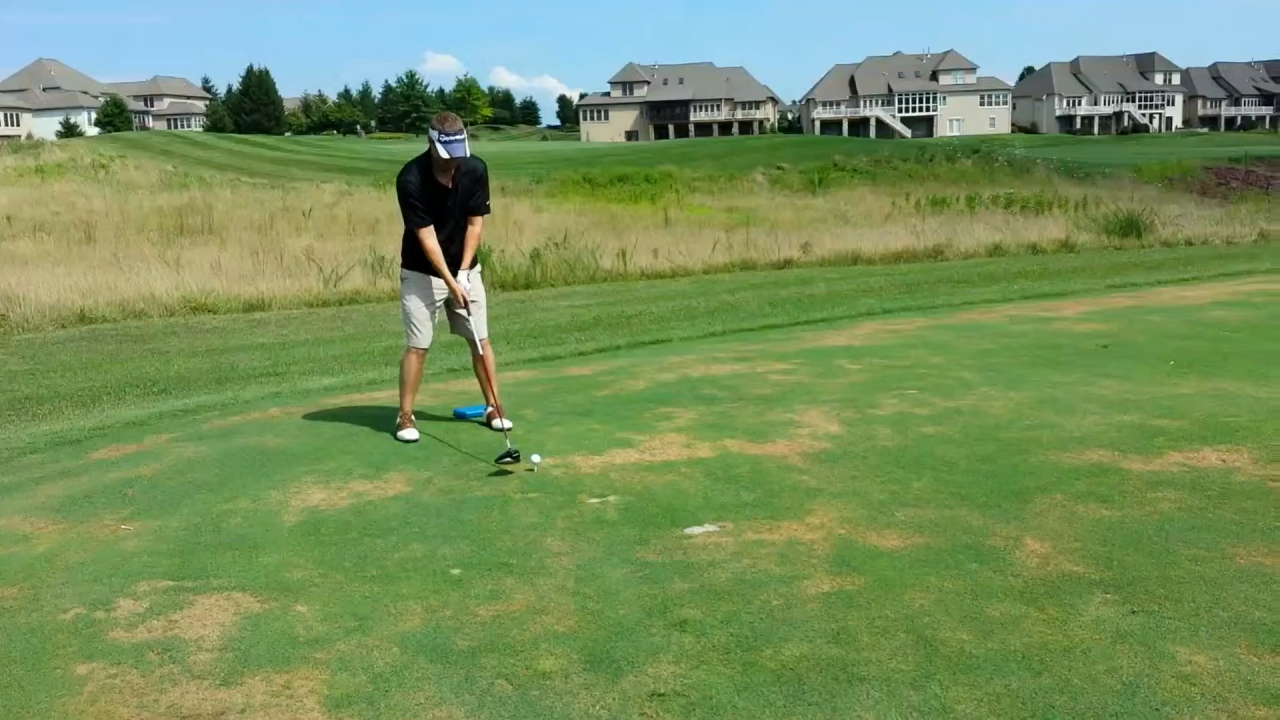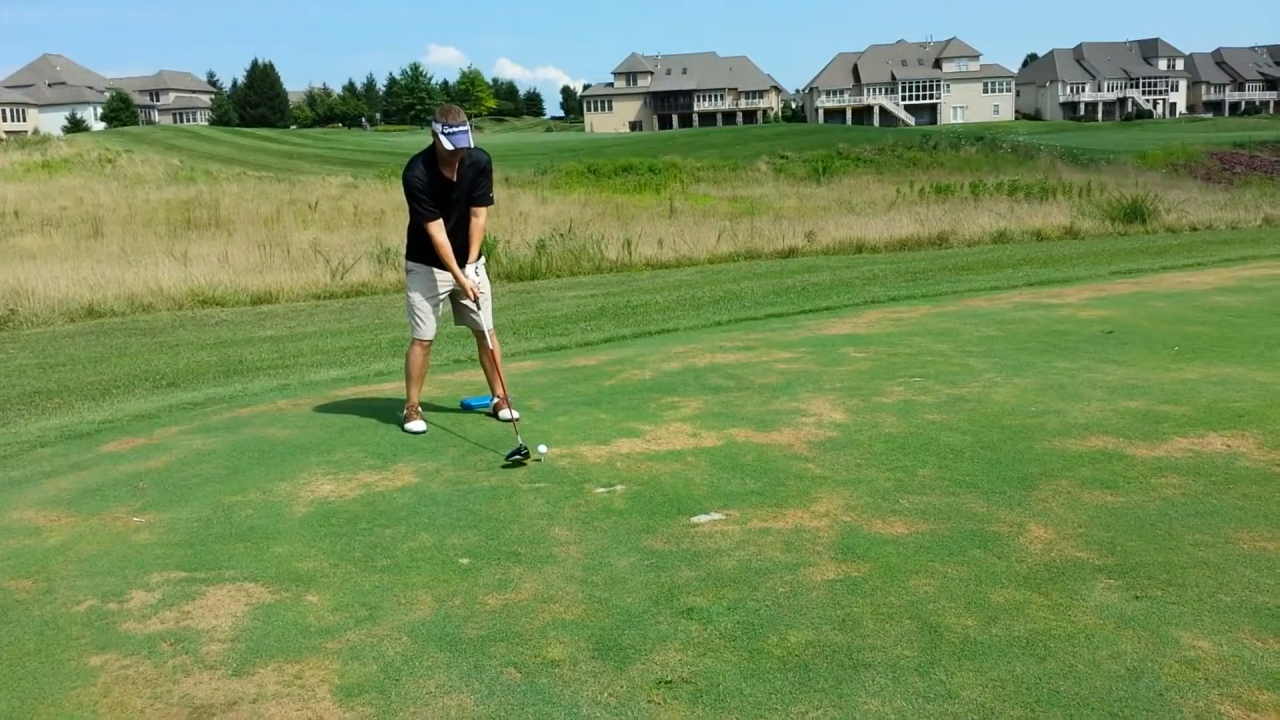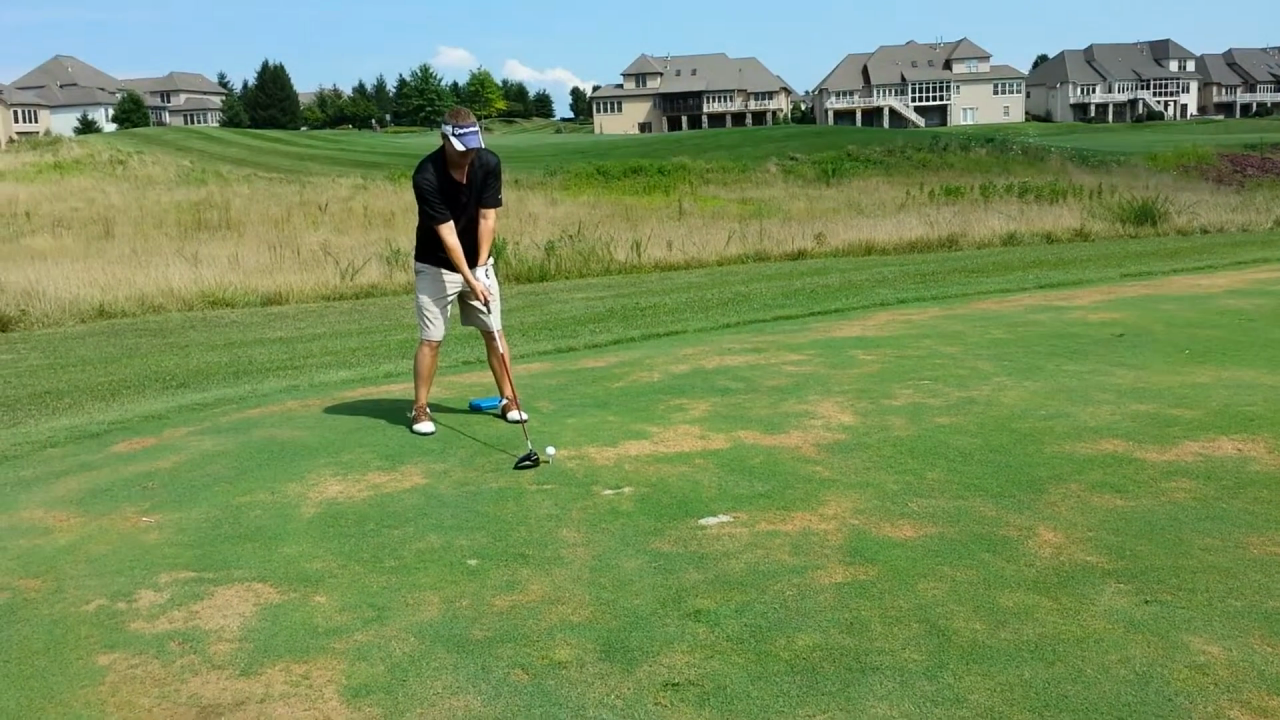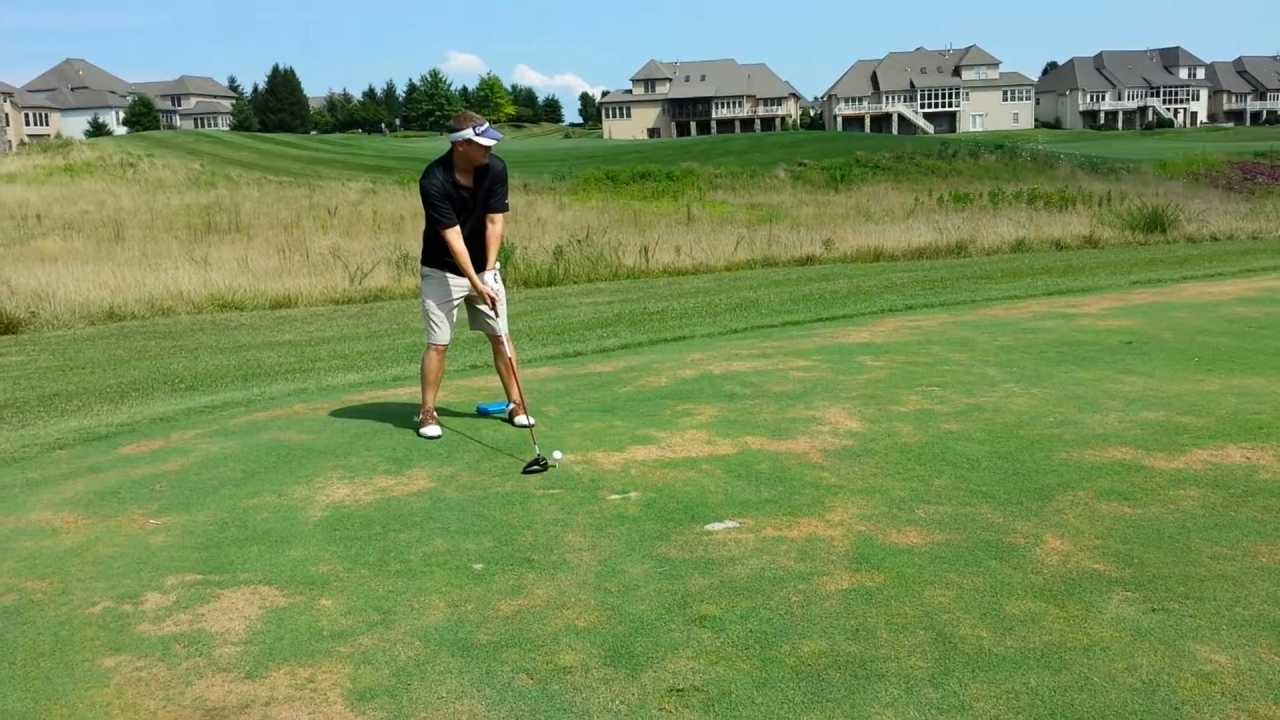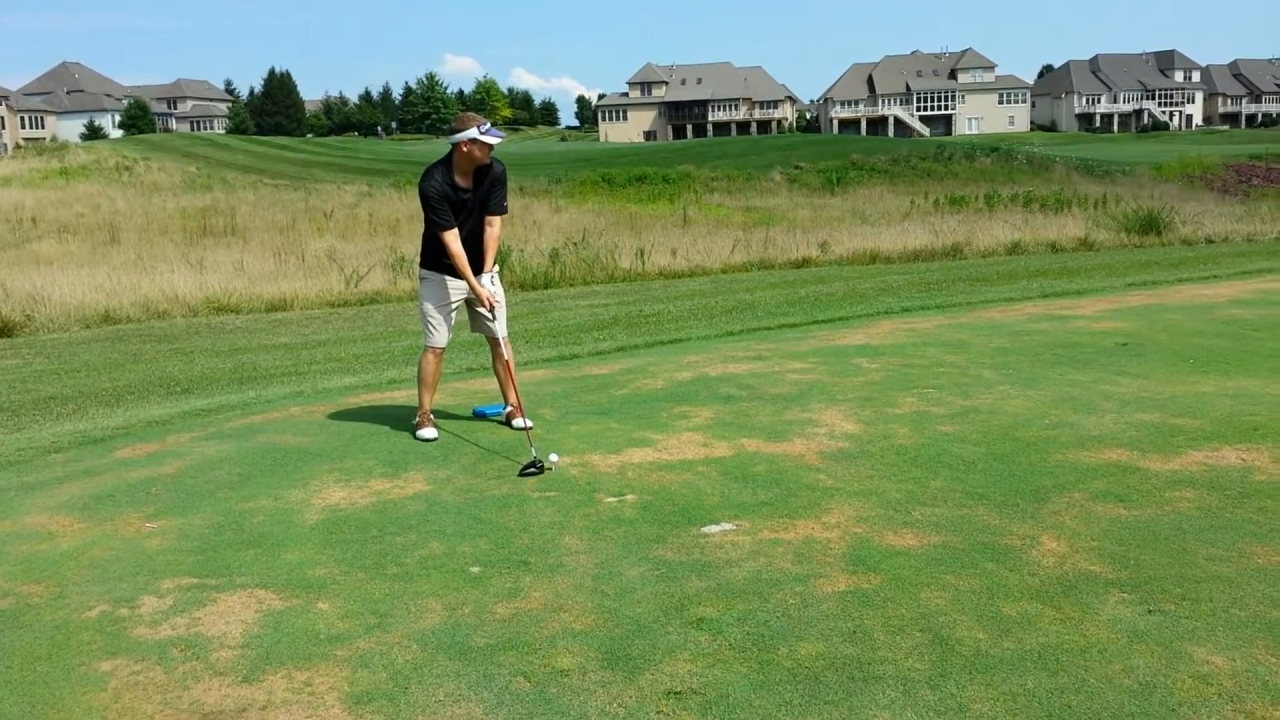
dt=0.5s
person 1, frame 1
left shoulder: (476, 169)
right shoulder: (411, 178)
left elbow: (475, 223)
right elbow: (426, 236)
left wrist: (464, 271)
right wrist: (449, 281)
left hip: (465, 268)
right hip: (422, 272)
left knee: (480, 339)
right knee: (418, 345)
left ankle: (493, 408)
right ankle: (405, 415)
person 1, frame 2
left shoulder: (480, 161)
right shoulder: (416, 173)
left elbow: (478, 215)
right elbow: (435, 230)
left wrist: (471, 265)
right wrist: (458, 276)
left hip: (469, 261)
right hip: (426, 265)
left knee: (485, 330)
right knee: (422, 338)
left ankle: (499, 398)
right ankle: (412, 407)
person 1, frame 3
left shoulder: (489, 163)
right shoulder: (426, 175)
left elbow: (487, 217)
right elbow: (447, 233)
left wrist: (481, 268)
right wrist: (469, 279)
left hip: (478, 262)
right hip: (436, 265)
left knee: (494, 331)
right knee: (431, 338)
left ankle: (508, 400)
right ankle: (420, 408)
person 1, frame 4
left shoulder: (496, 168)
right shoulder: (434, 181)
left elbow: (494, 221)
right elbow: (453, 237)
left wrist: (489, 271)
right wrist: (476, 283)
left hip: (484, 268)
right hip: (442, 270)
left knee: (500, 336)
right knee: (438, 342)
left ankle: (515, 404)
right ankle: (428, 412)
person 1, frame 5
left shoulder: (495, 171)
right shoulder: (433, 183)
left elbow: (493, 225)
right elbow: (451, 240)
left wrist: (487, 274)
right wrist: (473, 286)
left hip: (483, 270)
right hip: (440, 273)
left knee: (499, 338)
right knee: (435, 345)
left ankle: (512, 407)
right ankle: (424, 415)
